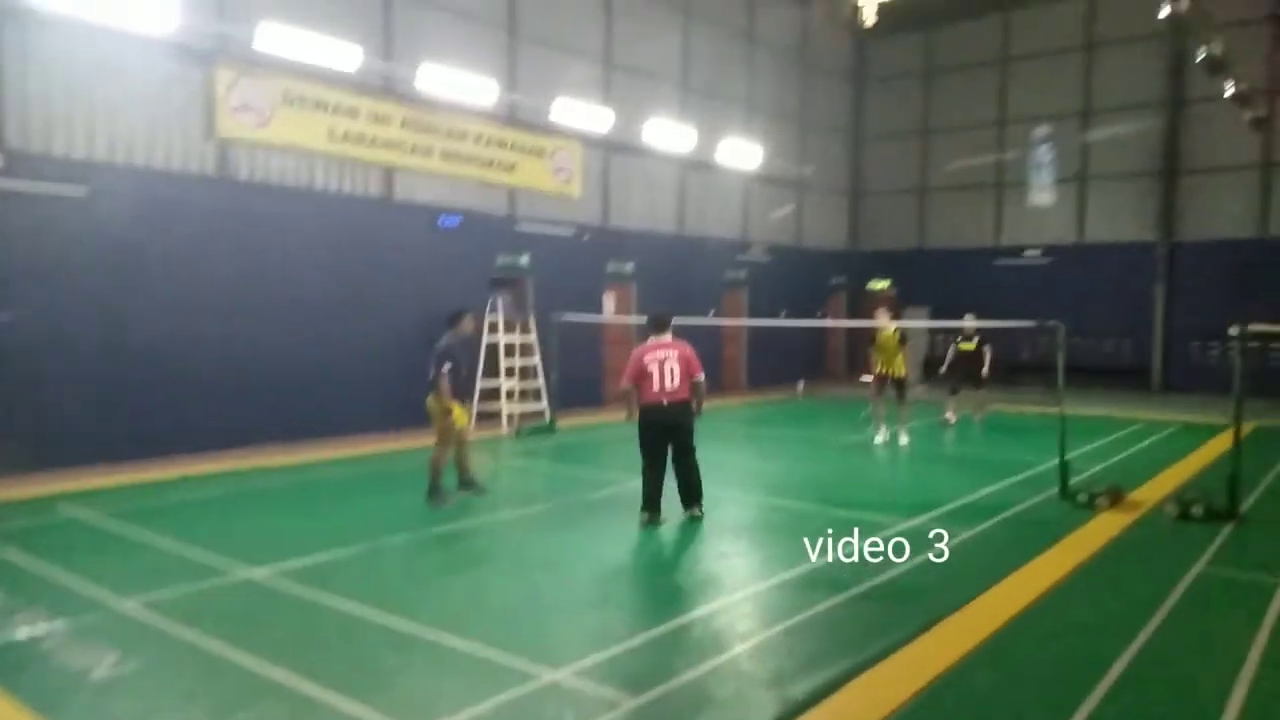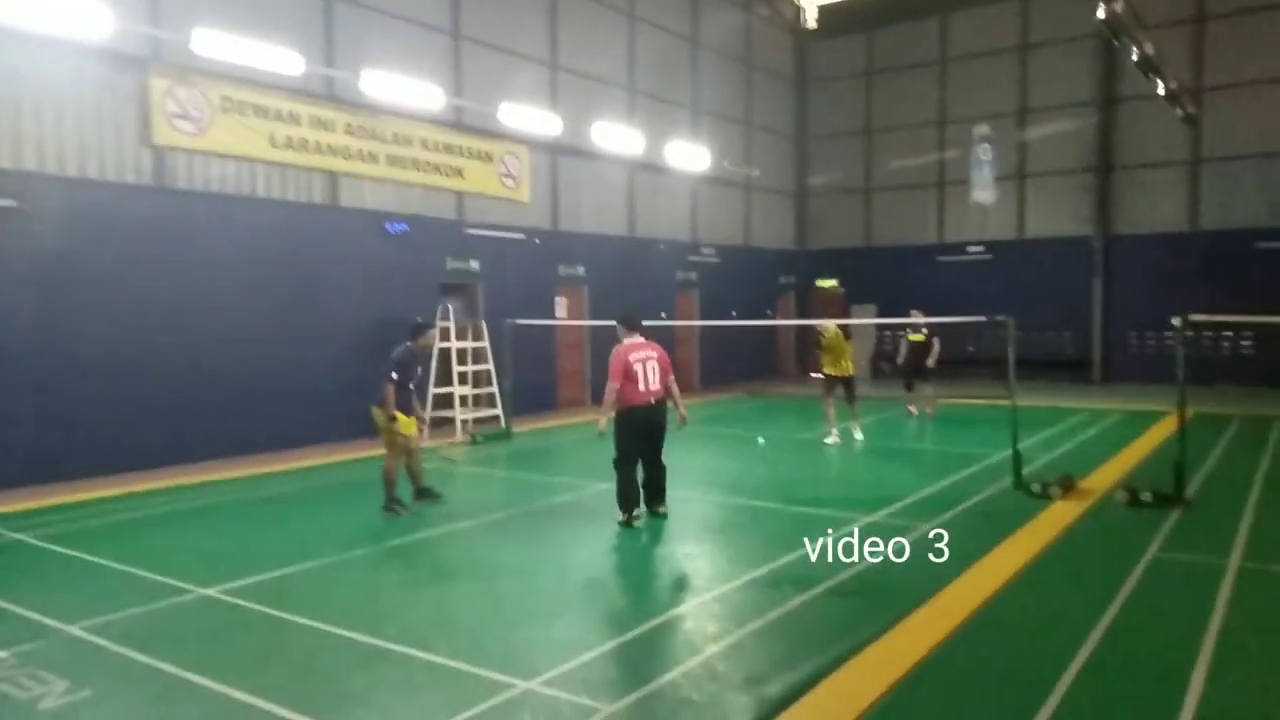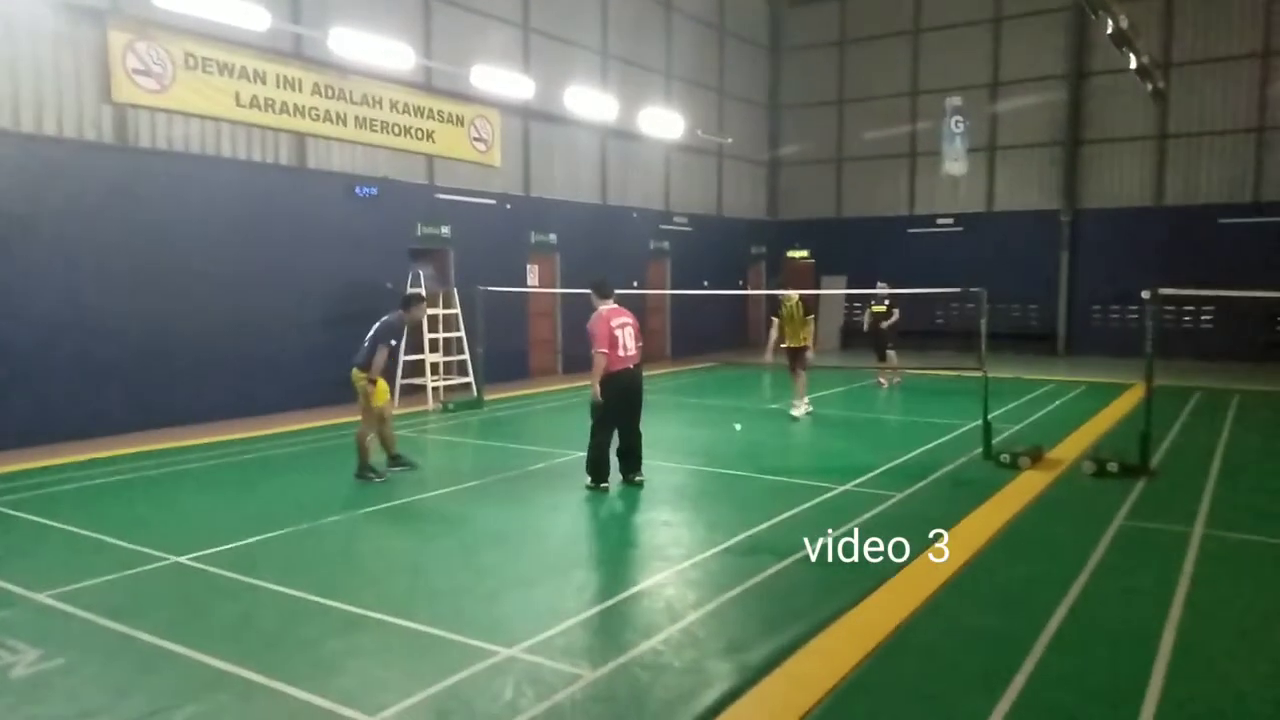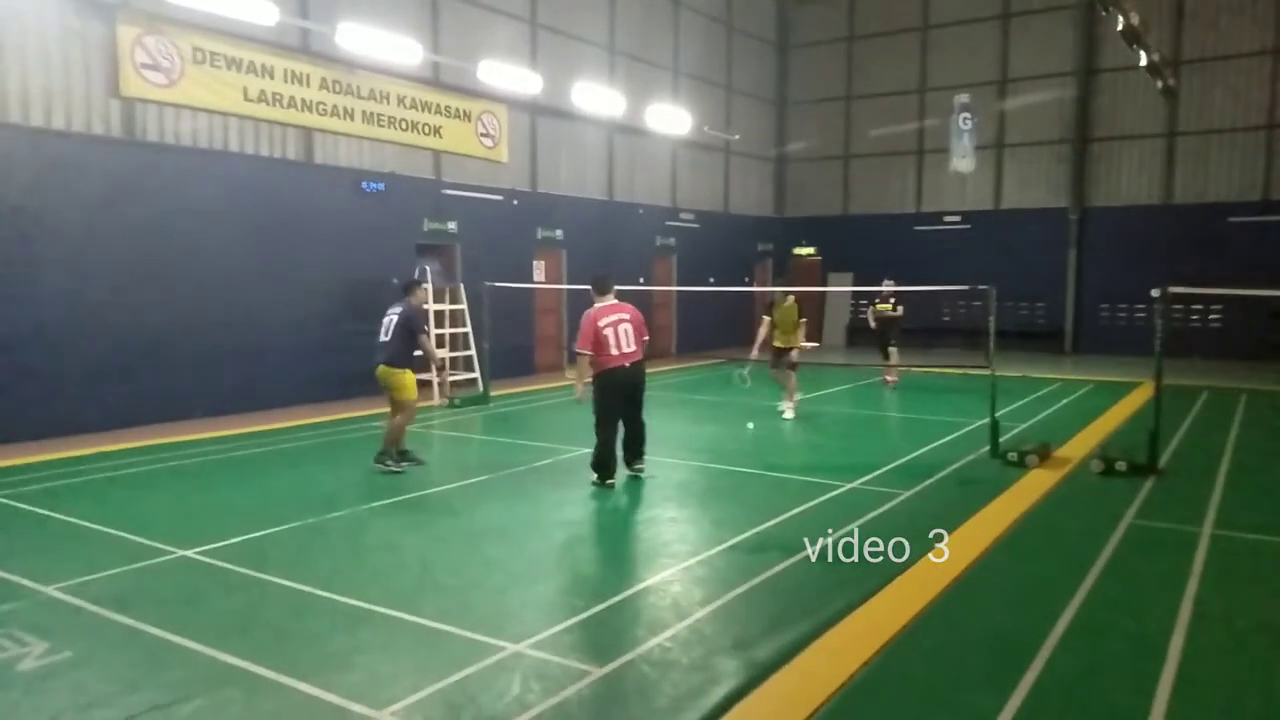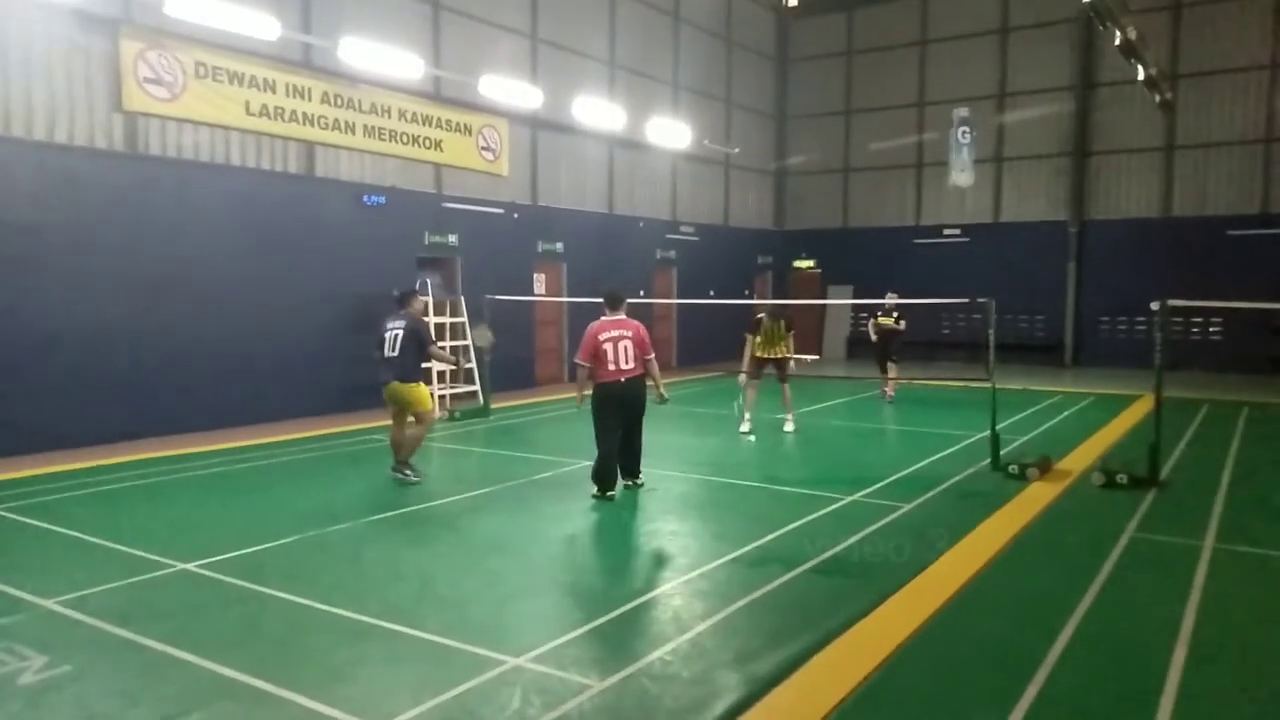
dt=0.3s
person 1, frame 1
left shoulder: (640, 352)
right shoulder: (684, 348)
left elbow: (628, 387)
right elbow: (699, 381)
left wrist: (631, 409)
right wrist: (698, 406)
left hip: (651, 413)
right hip: (680, 410)
left knee: (653, 464)
right knee: (686, 459)
left ankle: (651, 511)
right ankle: (694, 505)
person 1, frame 2
left shoulder: (620, 352)
right shoulder: (656, 350)
left elbow: (613, 387)
right elbow: (670, 382)
left wrist: (604, 416)
right wrist: (680, 408)
left hip: (632, 413)
right hip: (657, 409)
left knee: (625, 463)
right knee: (654, 460)
left ankle: (630, 509)
right ankle: (657, 504)
person 1, frame 3
left shoulder: (599, 317)
right shoulder: (628, 315)
left elbow: (601, 353)
right elbow: (638, 347)
left wrist: (595, 384)
left hip: (612, 379)
right hip: (634, 375)
left knee: (602, 430)
right knee: (630, 428)
left ankle: (599, 478)
right ankle: (633, 472)
person 1, frame 4
left shoulder: (591, 316)
right shoulder: (630, 310)
left elbow: (585, 354)
right elbow: (644, 340)
left wrist: (580, 383)
left hip: (609, 376)
right hip: (635, 371)
left knee: (606, 427)
right knee: (634, 419)
left ankle: (606, 475)
right ankle: (636, 459)
person 1, frame 5
left shoulder: (594, 329)
right shoulder: (637, 327)
left elbow: (583, 364)
right elbow: (650, 360)
left wrist: (580, 390)
right wrist: (659, 386)
left hip: (606, 389)
right hip: (634, 387)
left knee: (607, 439)
right knee: (632, 435)
left ankle: (606, 486)
right ankle: (631, 476)
person 2, frame 1
left shoulder: (456, 344)
right shoulder: (448, 346)
right elbow: (443, 379)
right wrist: (448, 409)
left hip: (454, 402)
right hip: (444, 402)
left knee: (463, 440)
right knee: (444, 444)
left ankle: (464, 479)
right ankle: (433, 488)
person 2, frame 2
left shoulder: (415, 357)
right shoulder: (401, 357)
right elbow: (389, 388)
left wrist: (418, 411)
right wrist: (392, 418)
left hip: (404, 412)
right hip: (389, 412)
left knee: (413, 450)
right knee: (395, 455)
left ankle: (420, 489)
right ankle: (390, 500)
person 2, frame 3
left shoulder: (392, 321)
right shoulder: (396, 324)
right elbow: (382, 352)
right wrist: (372, 382)
left hip: (368, 373)
right hip: (367, 374)
left knee: (384, 417)
right knee: (369, 421)
left ankle: (394, 457)
right ankle: (363, 468)
person 2, frame 4
left shoulder: (394, 310)
right shoulder: (414, 312)
right elbow: (424, 342)
right wrist: (439, 366)
left hip: (383, 365)
right hip: (397, 368)
left knee: (398, 411)
right knee: (407, 411)
left ankle: (401, 452)
right ankle: (385, 454)
person 2, frame 5
left shoulder: (388, 324)
right shoulder: (417, 323)
left elbow: (380, 354)
right elbow: (433, 351)
right wrist: (455, 361)
left hip: (389, 382)
right hip: (409, 382)
left knee: (398, 424)
right knee: (423, 421)
left ankle: (401, 465)
right ankle: (401, 463)
